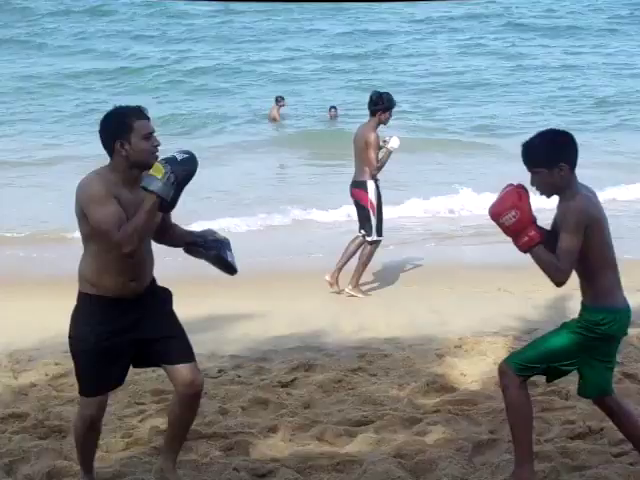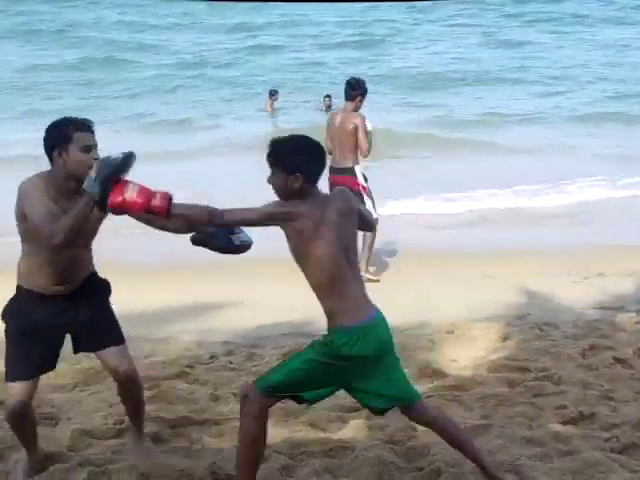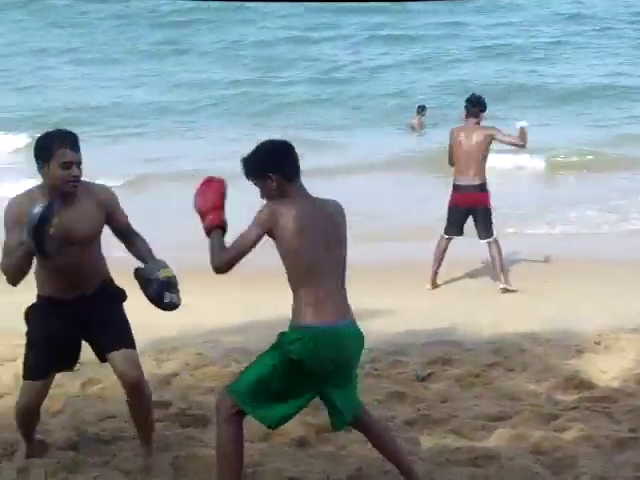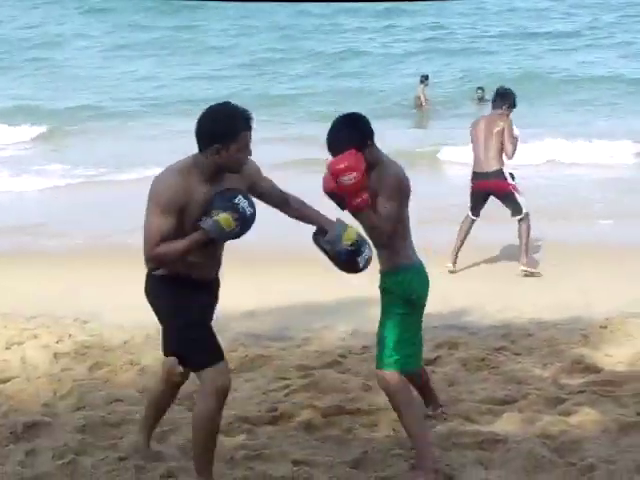
dt=0.7s
person 1, frame 1
left shoulder: (576, 208)
right shoulder: (577, 196)
left elbow: (560, 275)
right elbow: (555, 243)
left wrist: (528, 237)
right wrist: (533, 231)
left hip: (602, 317)
right hip: (608, 312)
left knee: (511, 370)
right knee: (601, 394)
person 1, frame 2
left shoulder: (289, 212)
right shoulder: (345, 200)
left elbow: (213, 218)
right elbow: (370, 224)
left wrist: (152, 203)
left hip: (347, 339)
right hip: (374, 328)
left knee: (255, 398)
right knee: (410, 405)
person 1, frame 3
left shoulder: (274, 212)
right shoulder: (335, 210)
left elbow: (221, 263)
left wrist: (211, 221)
left hip: (305, 339)
right hip: (347, 335)
left knee: (228, 408)
right knee: (352, 412)
person 1, frame 4
left shoulder: (390, 175)
right shoulder: (372, 172)
left elbow: (383, 234)
right elbow: (367, 220)
left wrist: (355, 195)
right wrist: (343, 194)
left hip: (403, 278)
right hip: (399, 275)
left knee: (389, 375)
right knee: (400, 355)
right ankle: (431, 401)
person 2, frame 1
left shoulder: (151, 179)
right shoulder: (93, 188)
right elbow: (125, 242)
left wrist: (197, 241)
right wrist: (156, 193)
left hip: (147, 299)
right hip: (98, 308)
left knee: (191, 383)
right knee: (93, 405)
person 2, frame 2
left shoulder: (107, 188)
right shoulder: (34, 189)
left elbow: (157, 215)
right elbow: (56, 238)
right wrist: (92, 194)
left hip: (85, 292)
right hip: (33, 302)
left knee: (125, 371)
left ankle: (138, 436)
person 2, frame 3
left shoulder: (100, 196)
left elbow: (130, 236)
left wrist: (154, 266)
left hip: (101, 298)
right hip: (52, 307)
left knee: (132, 377)
right knee: (31, 398)
left ankle: (147, 451)
right ankle: (31, 444)
person 2, frame 4
left shoulder: (241, 172)
right shoulder: (171, 184)
left elbow: (284, 200)
right elbow: (152, 256)
left wrist: (330, 226)
right wrist: (206, 233)
left hip: (204, 283)
right hip: (170, 286)
left knee: (177, 369)
right knee: (217, 382)
left ankle: (143, 440)
person 3, frame 1
left shoulder: (361, 130)
right shoulder: (372, 134)
right elbow: (375, 169)
left wrist: (382, 147)
right wrist: (391, 149)
left hip: (357, 185)
right hip: (367, 187)
left knee: (364, 236)
right knee: (373, 239)
left ankle: (334, 275)
right ankle: (353, 285)
person 3, frame 2
left shoulder: (332, 117)
right shoulder: (357, 119)
right elbow: (364, 152)
right wrist: (368, 134)
left hip: (334, 173)
right hip: (352, 174)
right knee: (371, 219)
right ankle: (365, 268)
person 3, frame 3
left shoulder: (454, 133)
right shoulder: (488, 132)
right elbow: (520, 143)
right wrist: (522, 129)
left hip: (458, 191)
right hip: (479, 191)
left knee: (446, 236)
right knee: (489, 238)
left ankle: (432, 279)
right ankle: (503, 281)
person 3, frame 4
left shoulder: (476, 123)
right shoulder: (505, 122)
right elbow: (509, 154)
right wrist: (514, 139)
left hip: (477, 178)
right hip: (498, 177)
left knee: (471, 216)
right knee: (523, 216)
left ankle: (453, 260)
right ankle: (525, 262)
